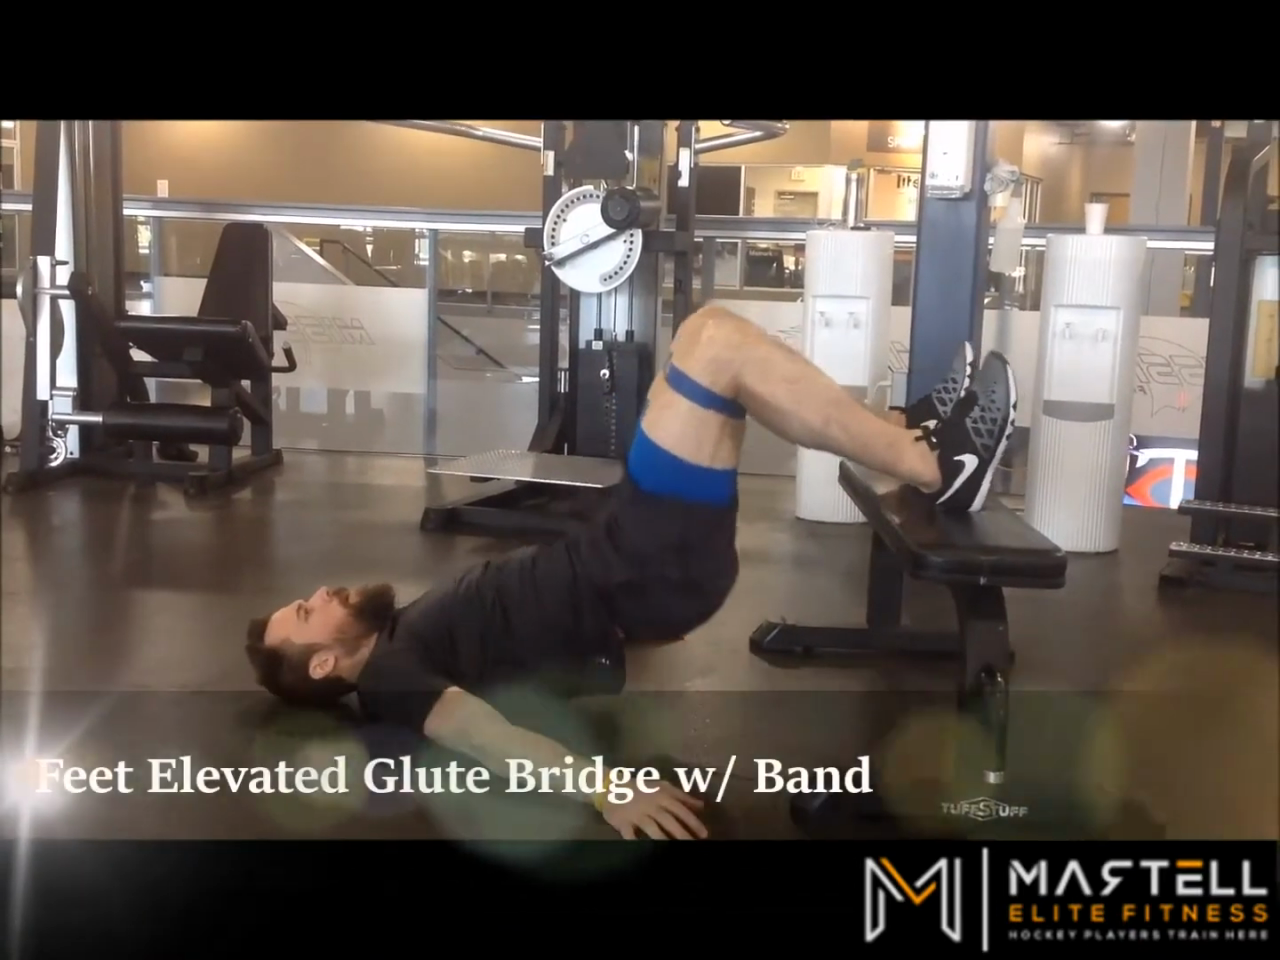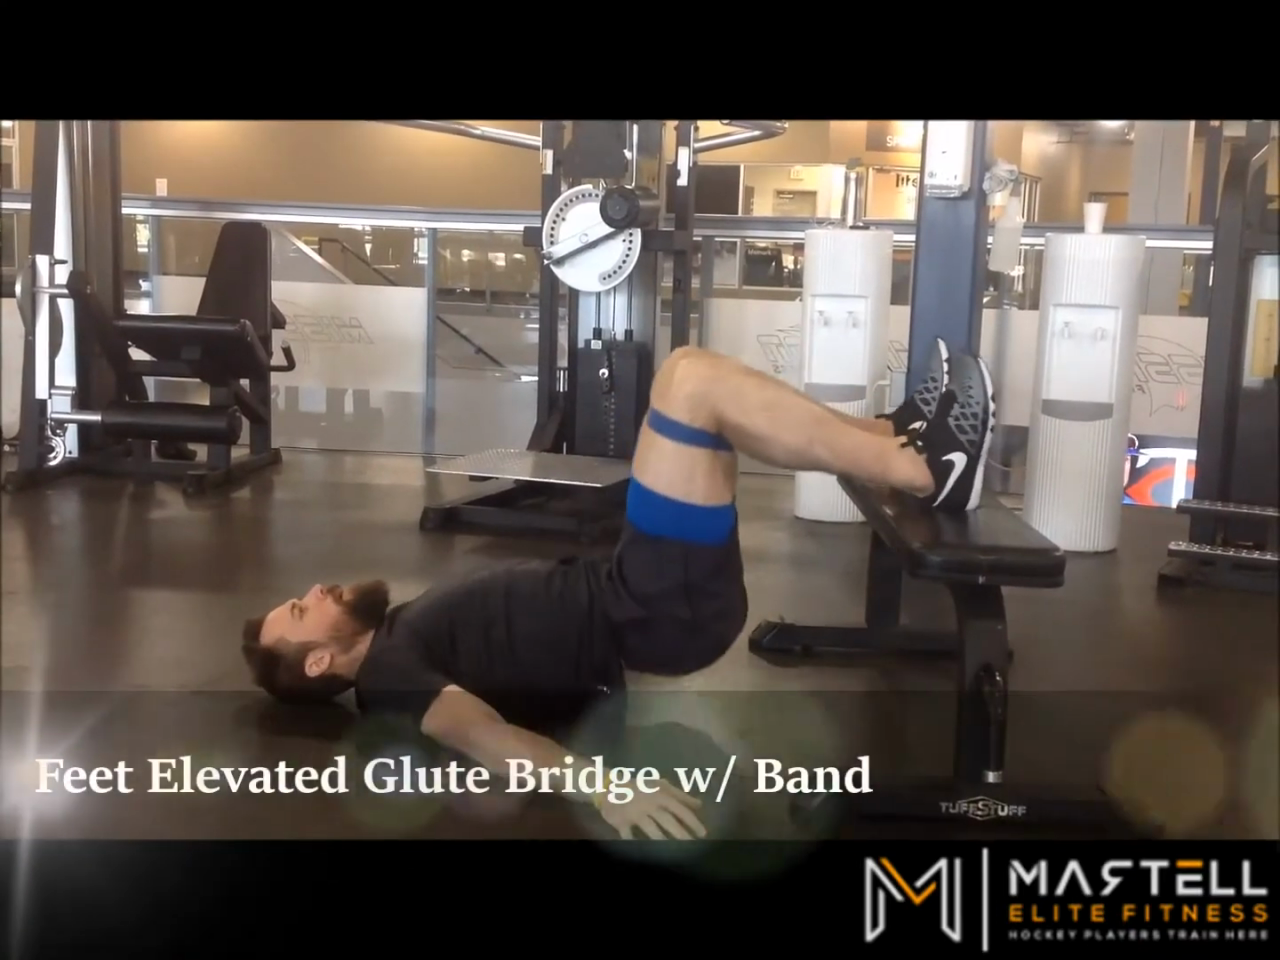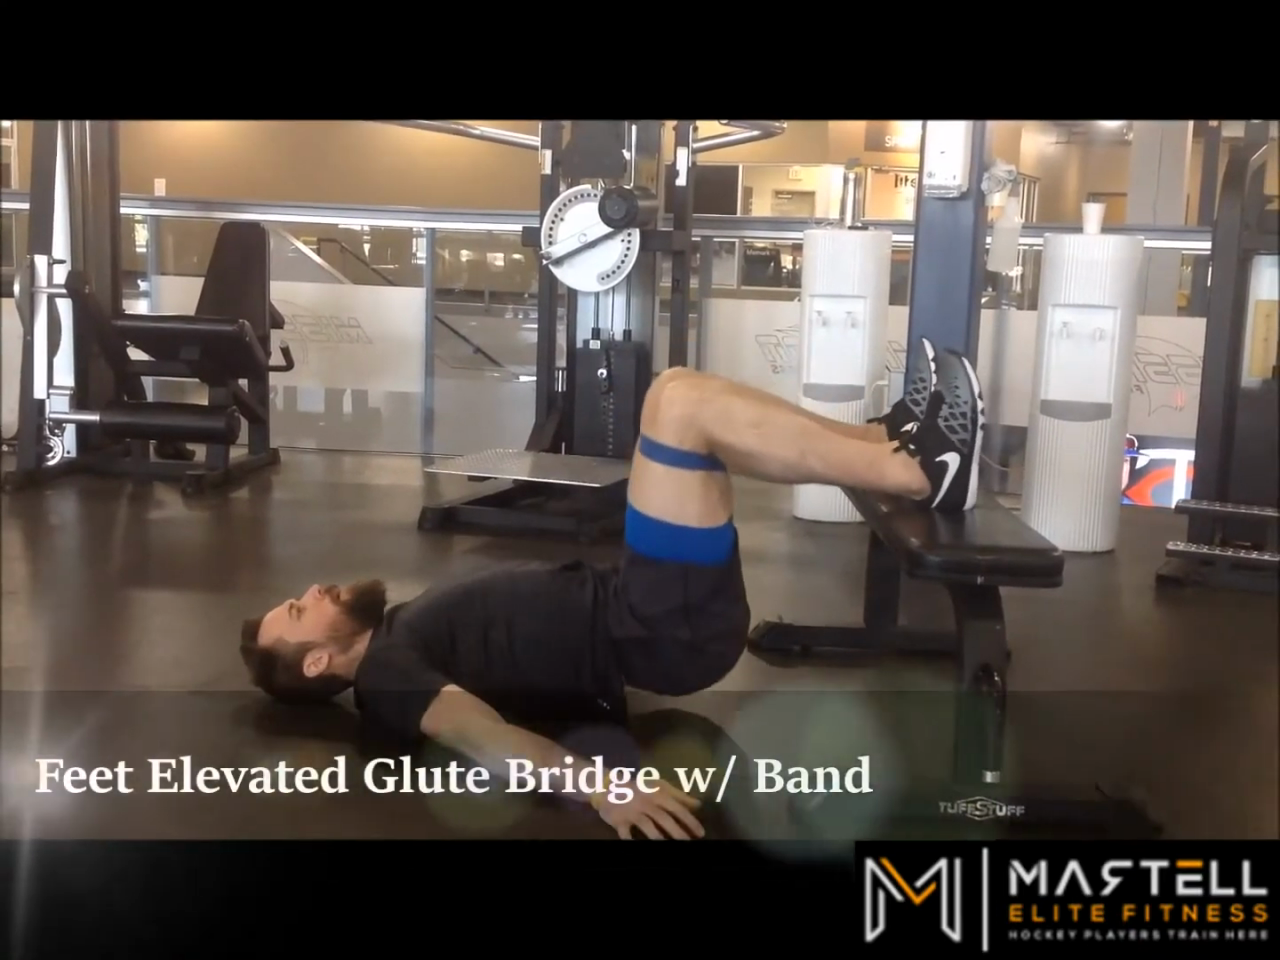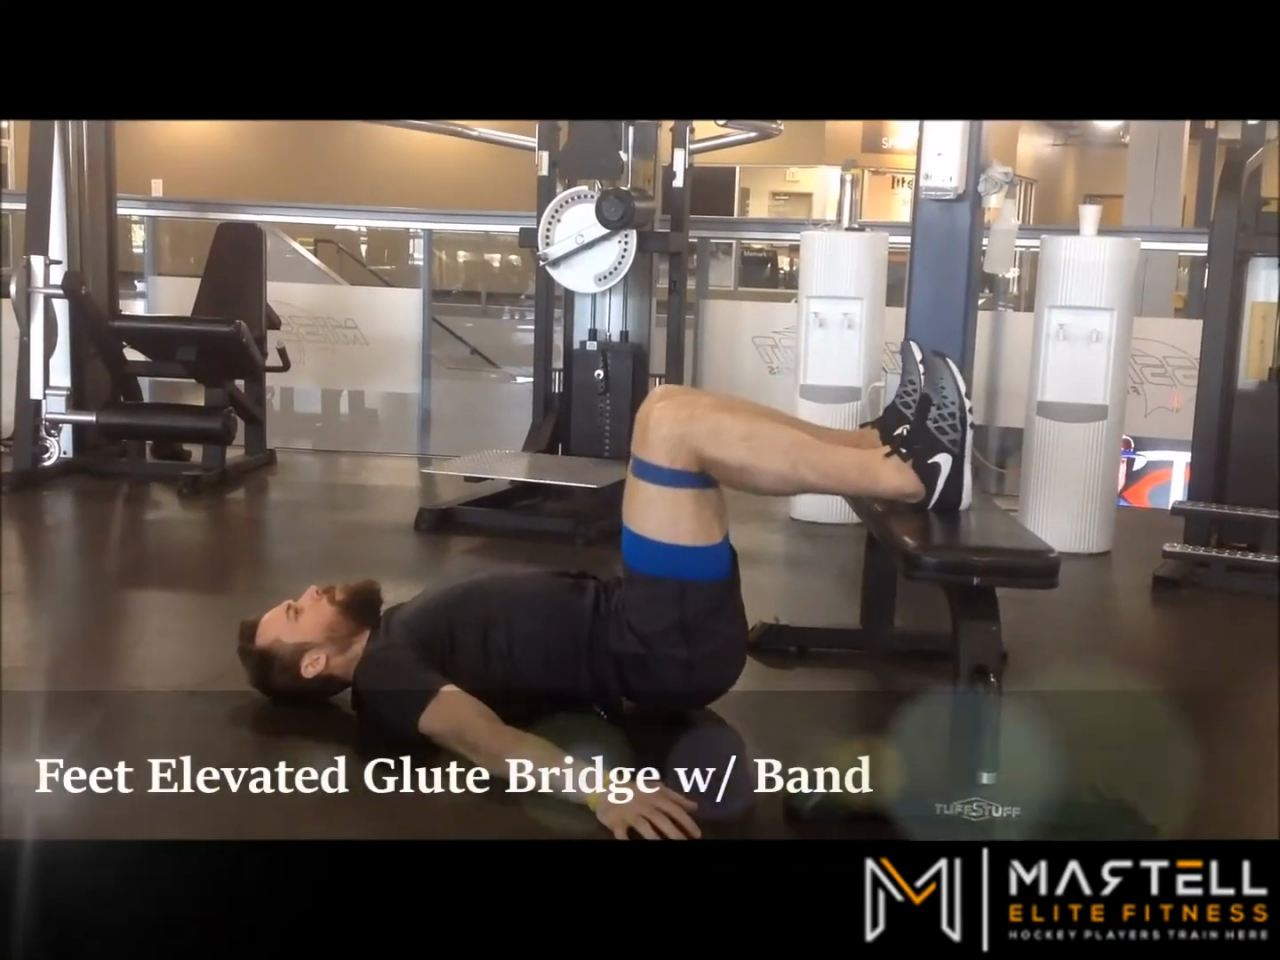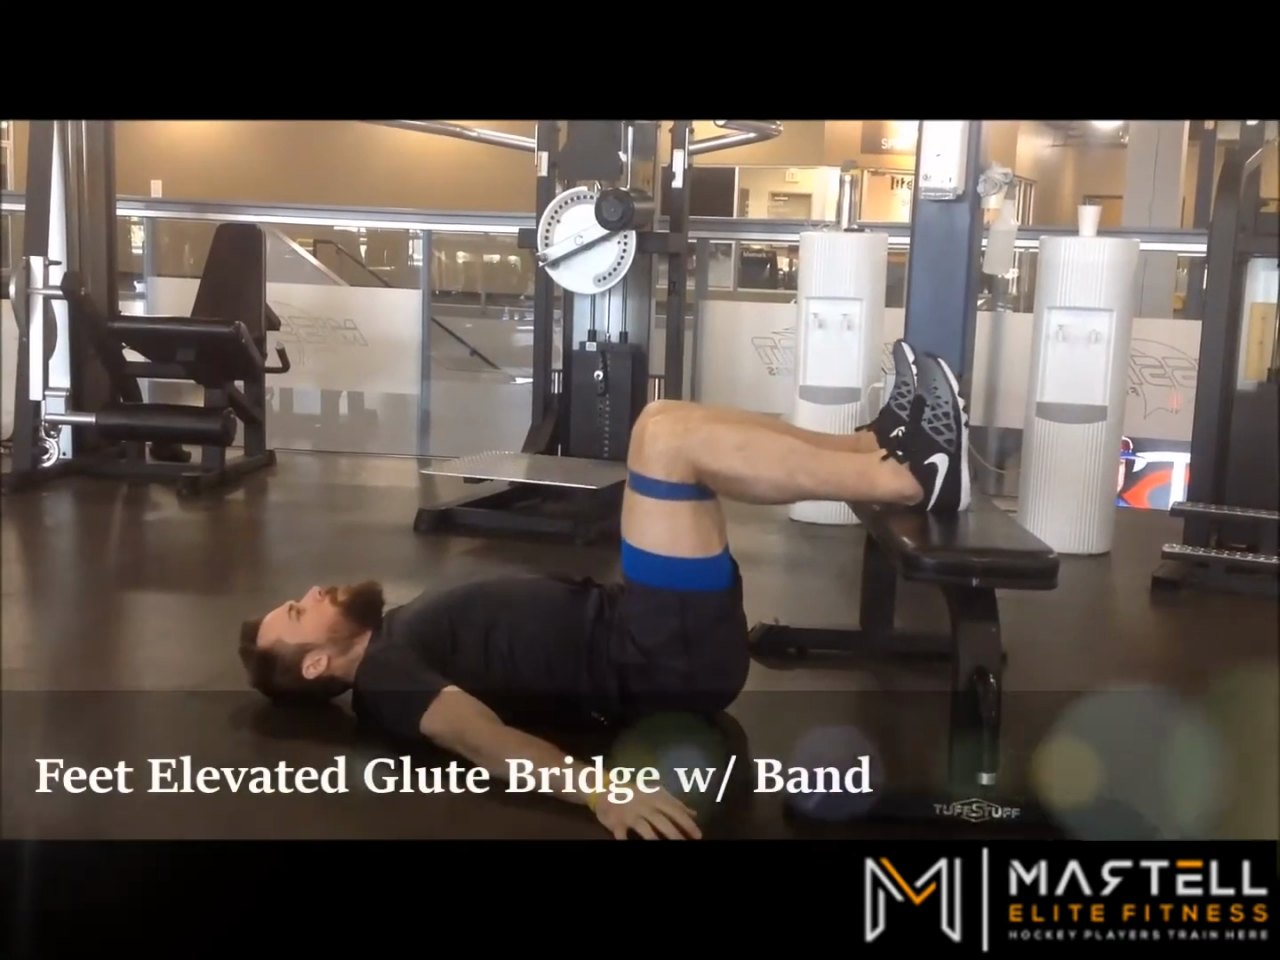
dt=0.3s
person 1, frame 1
left shoulder: (402, 636)
right shoulder: (391, 681)
right elbow: (487, 737)
right wrist: (602, 785)
left hip: (615, 572)
right hip: (647, 568)
left knee: (717, 346)
right knee: (717, 342)
left ankle: (911, 432)
right ankle: (934, 467)
person 1, frame 2
left shoulder: (402, 631)
right shoulder: (390, 678)
right elbow: (482, 737)
right wrist: (599, 785)
left hip: (626, 594)
right hip: (660, 609)
left knee: (695, 383)
right knee: (691, 380)
left ankle: (900, 435)
right ankle: (929, 471)
person 1, frame 3
left shoulder: (401, 632)
right shoulder: (388, 677)
right elbow: (482, 735)
right wrist: (597, 783)
left hip: (619, 604)
right hip: (665, 632)
left knee: (690, 406)
right knee: (681, 402)
left ankle: (895, 439)
right ankle: (923, 473)
person 1, frame 4
left shoulder: (398, 632)
right shoulder: (385, 677)
right elbow: (478, 734)
right wrist: (593, 788)
left hip: (621, 615)
right hip: (660, 649)
left knee: (680, 417)
right knee: (670, 420)
left ankle: (883, 440)
right ankle: (919, 476)
person 1, frame 5
left shoulder: (401, 633)
right shoulder: (387, 680)
right elbow: (480, 737)
right wrist: (595, 790)
left hip: (618, 619)
right hip: (660, 660)
left knee: (678, 432)
right knee: (668, 436)
left ankle: (882, 446)
right ankle: (915, 478)
